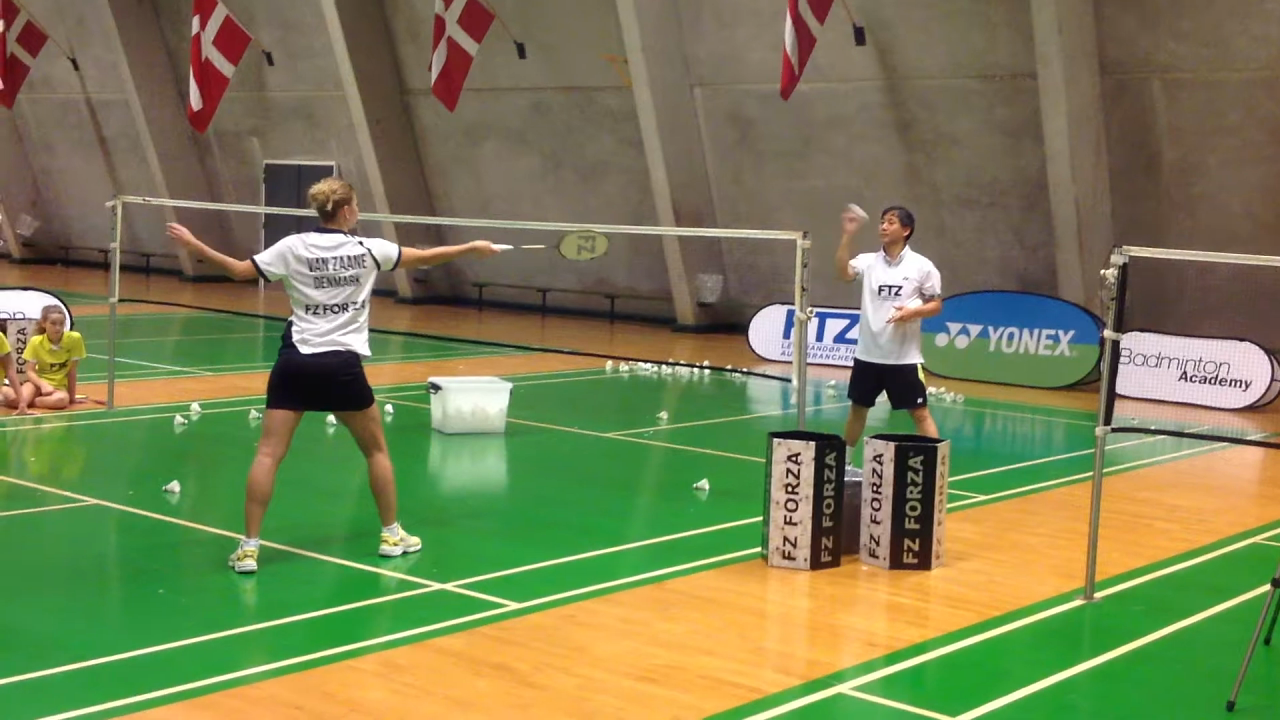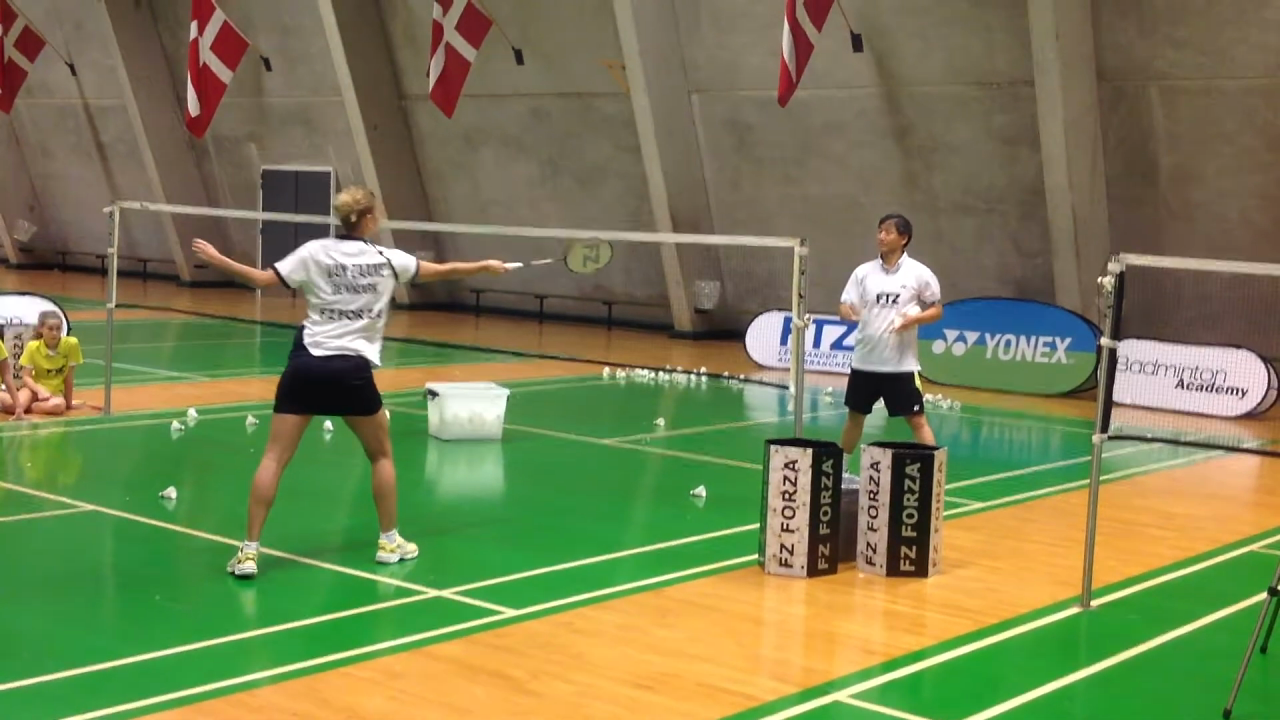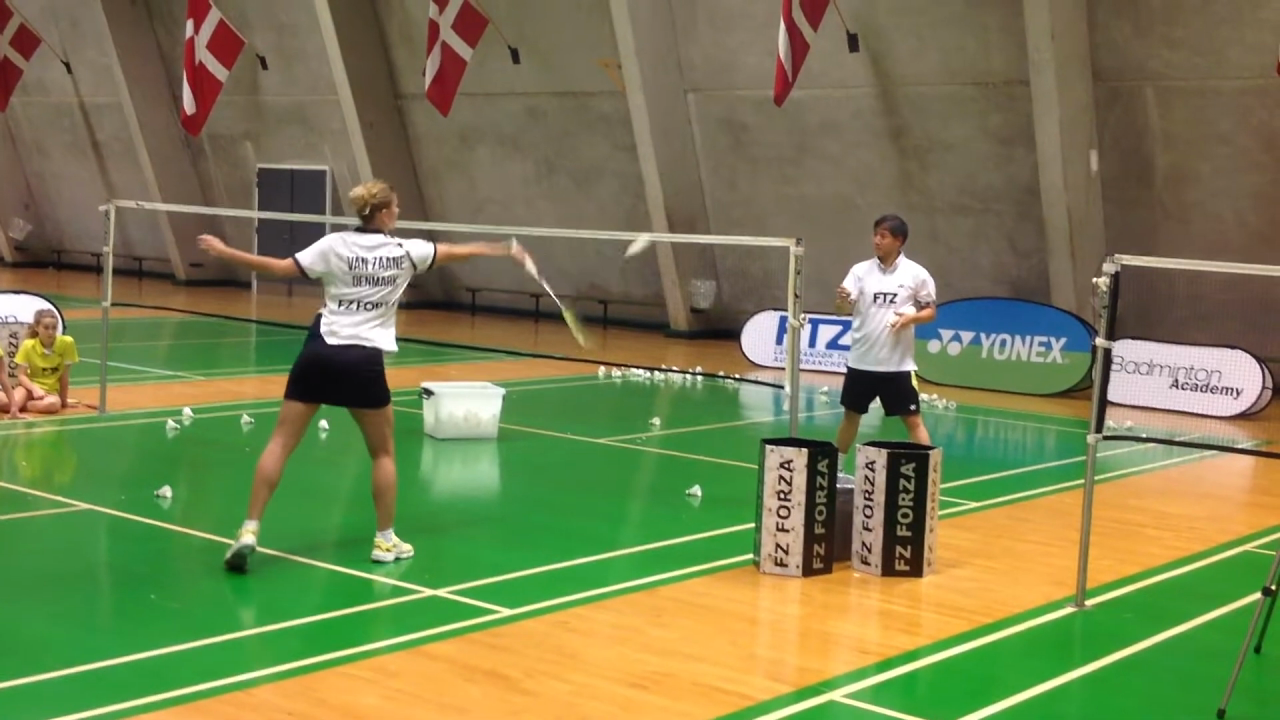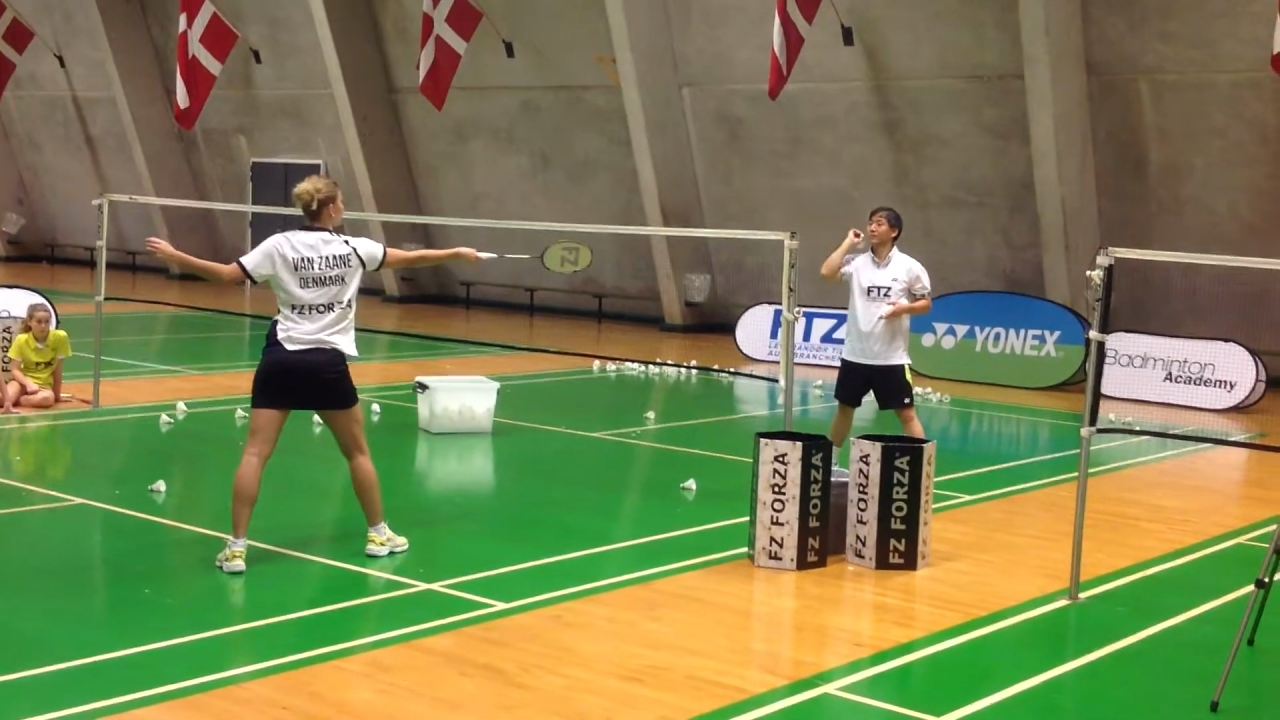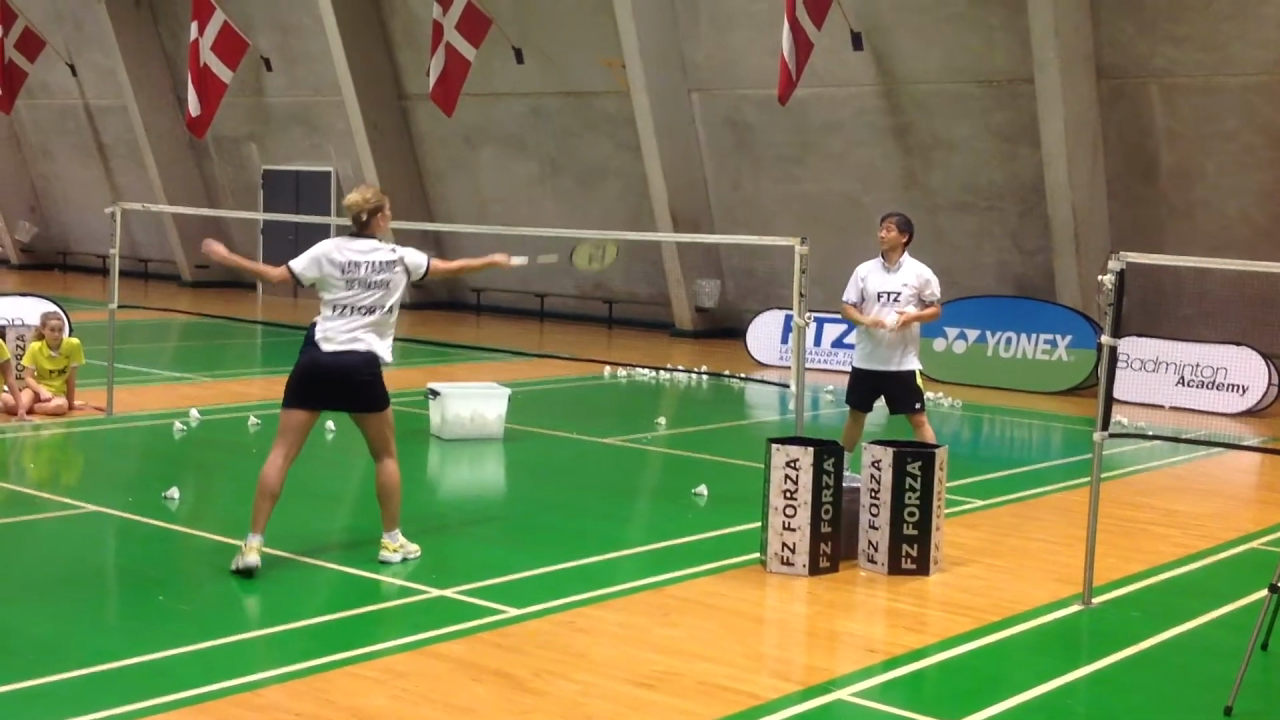
dt=1s
person 1, frame 1
left shoulder: (293, 247)
right shoulder: (368, 250)
left elbow: (239, 270)
right elbow: (425, 257)
left wrist: (193, 243)
right wrist: (472, 247)
left hip: (295, 363)
right hip: (342, 365)
left knee: (269, 454)
right knee: (376, 449)
left ankle: (248, 547)
right ankle: (392, 534)
person 1, frame 2
left shoulder: (315, 252)
right shoulder: (386, 260)
left elbow: (263, 280)
right elbow: (442, 271)
left wrist: (216, 258)
right wrist: (485, 266)
left hip: (306, 366)
right hip: (353, 370)
left knee: (274, 458)
right knee: (381, 455)
left ankle: (249, 550)
right ankle: (390, 540)
person 1, frame 3
left shoulder: (335, 244)
right shoulder: (405, 251)
left elbow: (280, 268)
right elbow: (457, 251)
left wrist: (227, 253)
right wrist: (504, 250)
left hip: (318, 355)
right hip: (363, 362)
left knee: (280, 443)
right knee: (382, 452)
left ankle: (249, 530)
right ankle: (385, 540)
person 1, frame 4
left shoulder: (280, 245)
right shoulder: (353, 249)
left elbow: (227, 274)
right elbow: (411, 258)
left wrist: (175, 256)
right wrist: (457, 253)
left hip: (281, 360)
right hip: (327, 364)
left knee: (255, 454)
right knee: (358, 452)
left ankle: (236, 547)
right ankle: (378, 534)
person 1, frame 5
left shoulder: (328, 250)
right shoulder: (399, 258)
left elbow: (276, 277)
right elbow: (452, 268)
left wrist: (229, 258)
right wrist: (492, 262)
left hip: (316, 361)
right hip: (361, 366)
left knee: (281, 453)
right knee: (385, 455)
left ankle: (252, 545)
right ankle: (392, 541)
person 2, frame 1
left shoulder: (922, 267)
right shoulder: (868, 261)
left elbow: (937, 304)
right elbow: (844, 273)
left wrist: (914, 311)
right wrist: (849, 235)
left hip: (905, 356)
right hip: (868, 354)
left knee: (920, 412)
right knee: (858, 408)
person 2, frame 2
left shoulder: (920, 274)
right shoulder: (863, 272)
left elbow: (936, 310)
right elbow: (844, 308)
left wrist: (914, 318)
right wrist: (847, 310)
left hip: (901, 364)
right hip: (865, 362)
left knee: (916, 420)
right knee: (855, 416)
person 2, frame 3
left shoulder: (917, 274)
right shoulder: (860, 270)
left elbow: (931, 310)
right elbow: (842, 308)
left wrist: (911, 317)
right wrist: (844, 299)
left hip: (898, 364)
right hip: (861, 361)
left knee: (913, 420)
right knee: (851, 415)
right ankle: (836, 470)
person 2, frame 4
left shoulder: (910, 267)
right shoulder: (856, 262)
left elbow: (926, 303)
right elbow: (827, 272)
left wrist: (905, 307)
right wrist: (848, 243)
left hip: (892, 357)
right hip: (855, 354)
left knee: (907, 414)
right knee: (845, 408)
right ankle: (829, 462)
person 2, frame 5
left shoulder: (920, 273)
right shoulder: (864, 270)
left elbow: (935, 310)
right elbow: (847, 308)
left wrist: (913, 316)
right wrist: (864, 319)
left hip: (903, 362)
right hip: (865, 361)
left knee: (918, 419)
right knee: (856, 414)
right ankle: (842, 467)
